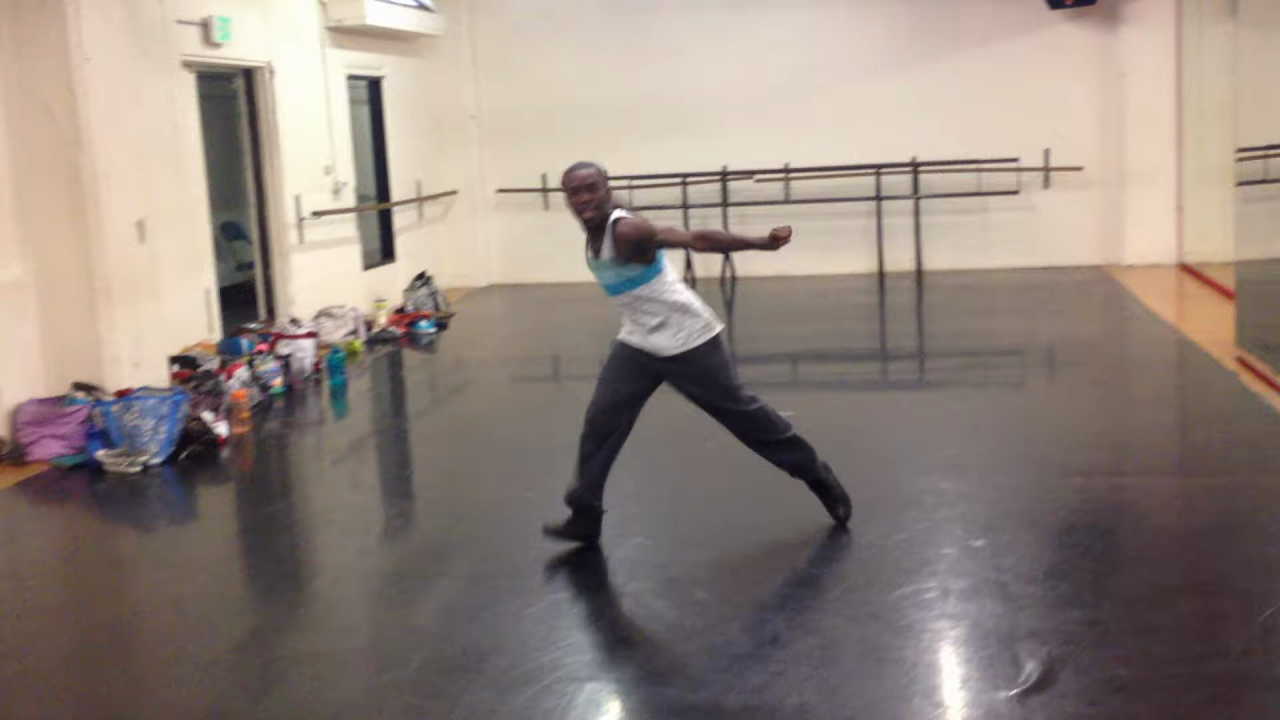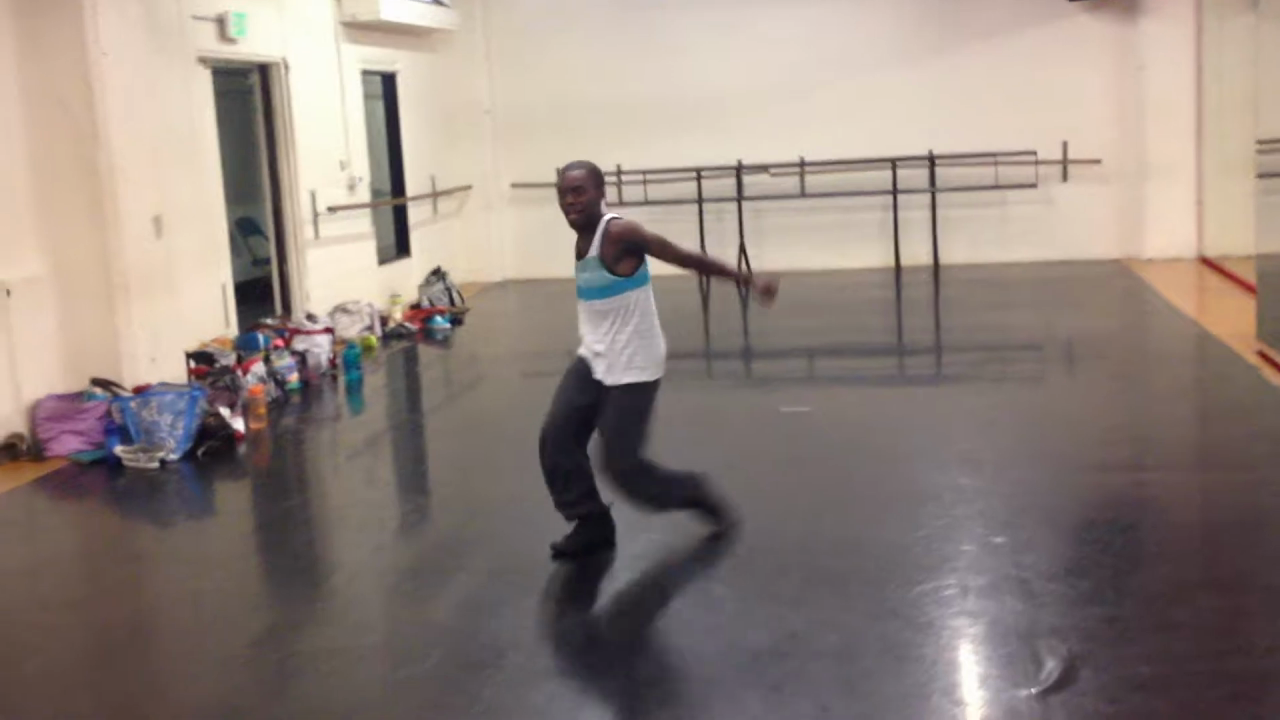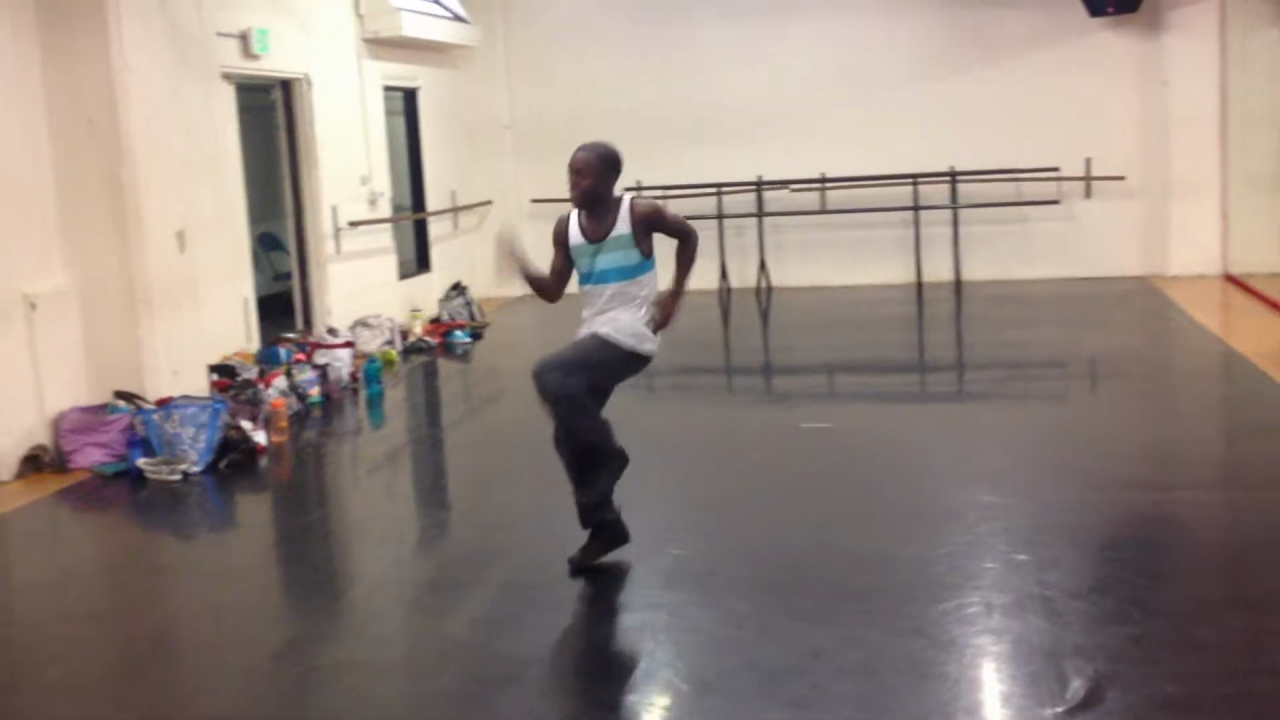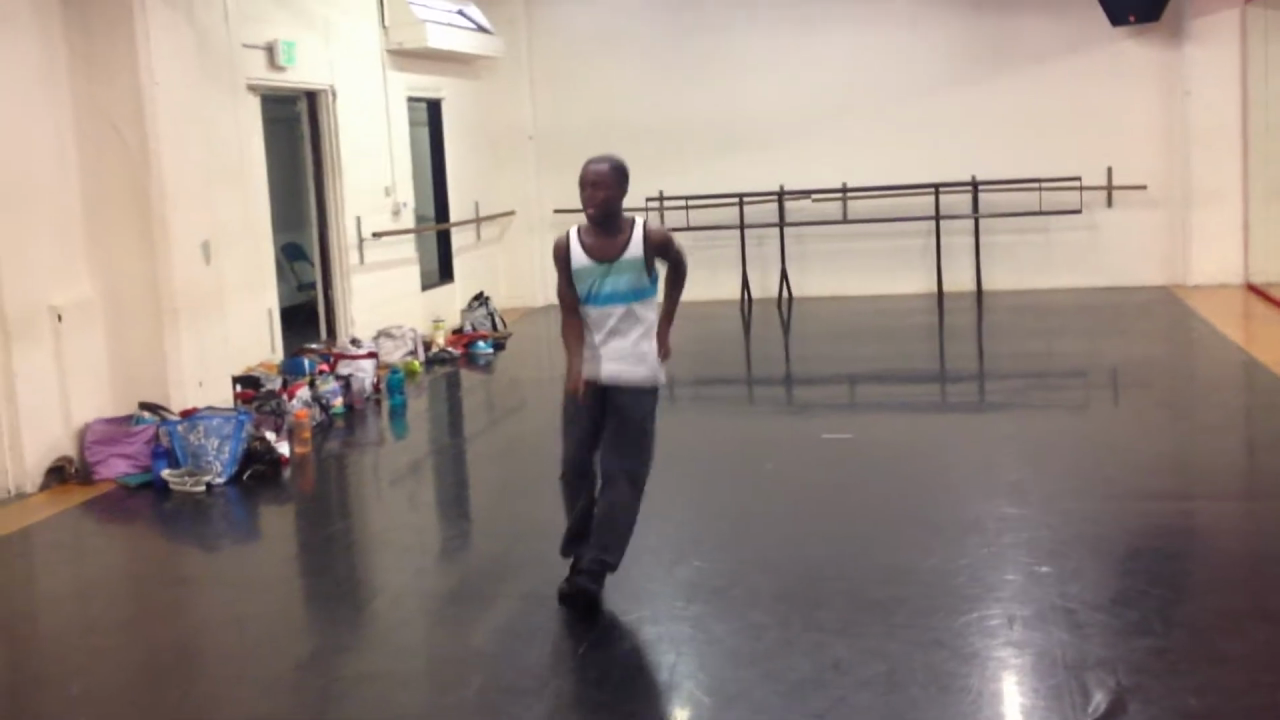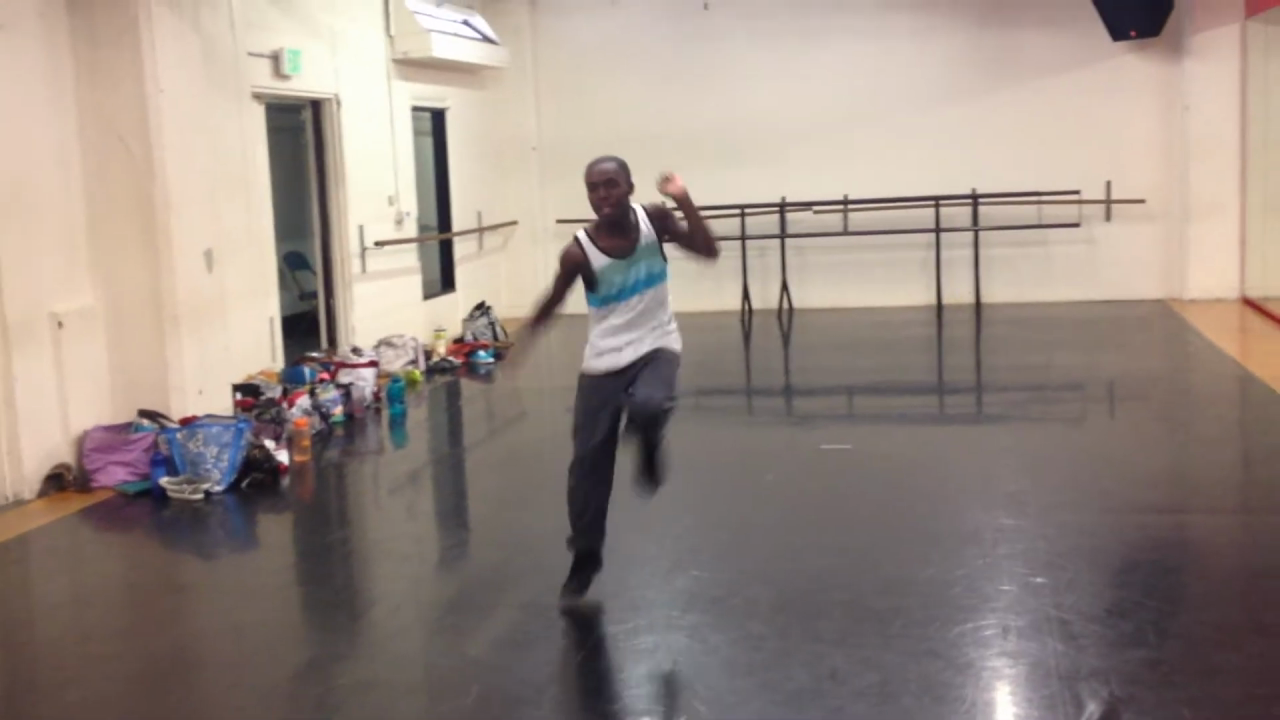
dt=0.2s
person 1, frame 1
left shoulder: (627, 230)
right shoulder: (597, 236)
left elbow: (697, 239)
left wrist: (764, 243)
left hip: (688, 337)
right hip: (641, 340)
left knee: (742, 413)
right knee: (602, 419)
left ankle: (819, 477)
right ankle: (585, 515)
person 1, frame 2
left shoulder: (618, 230)
right shoulder: (588, 232)
left elbow: (689, 258)
left wrist: (749, 282)
right wrist: (581, 205)
left hip: (632, 367)
right hip: (594, 358)
left knee: (624, 465)
right knee: (554, 439)
left ankle: (695, 494)
right ankle: (592, 523)
person 1, frame 3
left shoulder: (640, 213)
right shoulder: (566, 227)
left elbow: (687, 235)
right elbow: (552, 291)
left wrist: (675, 293)
right wrist: (520, 264)
left hip: (630, 338)
right hip: (593, 336)
left knee: (552, 379)
right knee: (572, 422)
left ankle: (607, 457)
right ankle: (605, 525)
person 1, frame 4
left shoulder: (650, 236)
right shoulder: (566, 247)
left elbow: (673, 279)
right elbow: (570, 314)
left wrist: (665, 326)
right wrist: (575, 368)
left hip: (634, 375)
right hip: (588, 371)
left knee: (622, 472)
right knee: (576, 465)
left ankle: (594, 572)
right ankle: (582, 559)
person 1, frame 5
left shoulder: (652, 220)
right shoulder: (579, 249)
left elbow: (707, 250)
right elbow: (554, 299)
left wrist: (685, 204)
right wrist: (524, 340)
left hip: (656, 348)
right hip: (603, 362)
left knee: (649, 407)
right knee: (588, 458)
left ankle: (649, 457)
right ankle: (584, 559)
